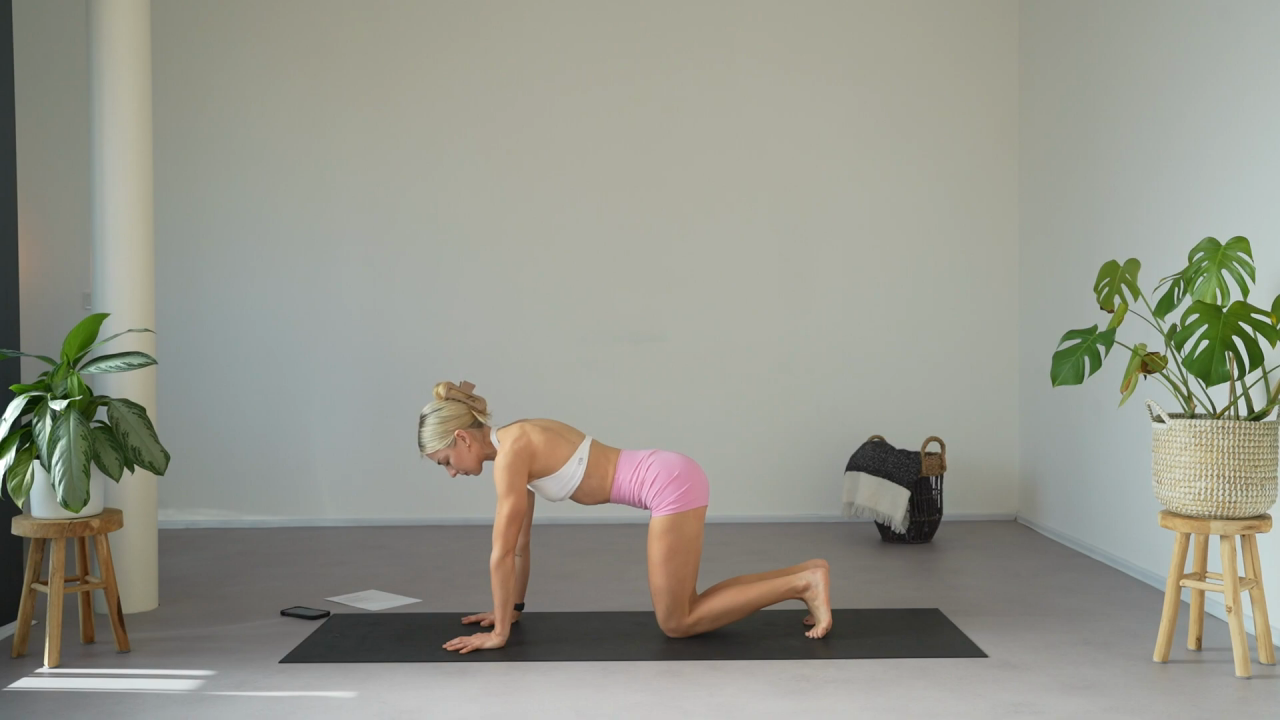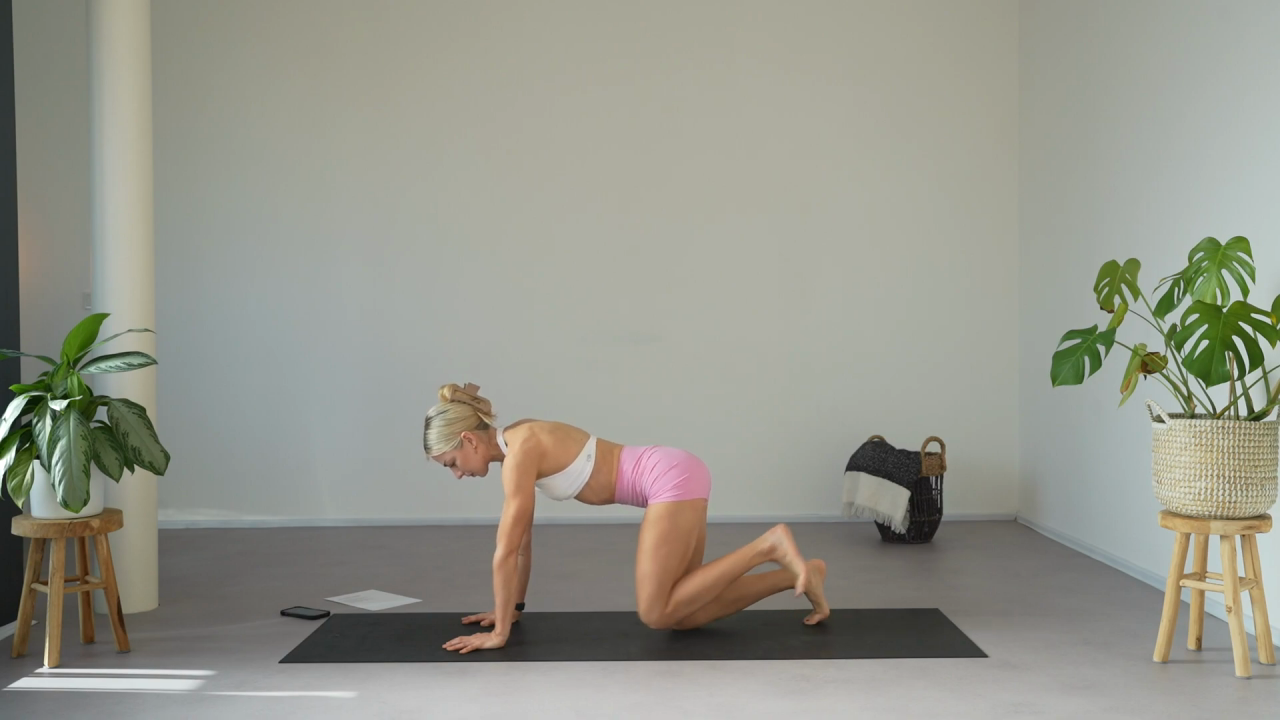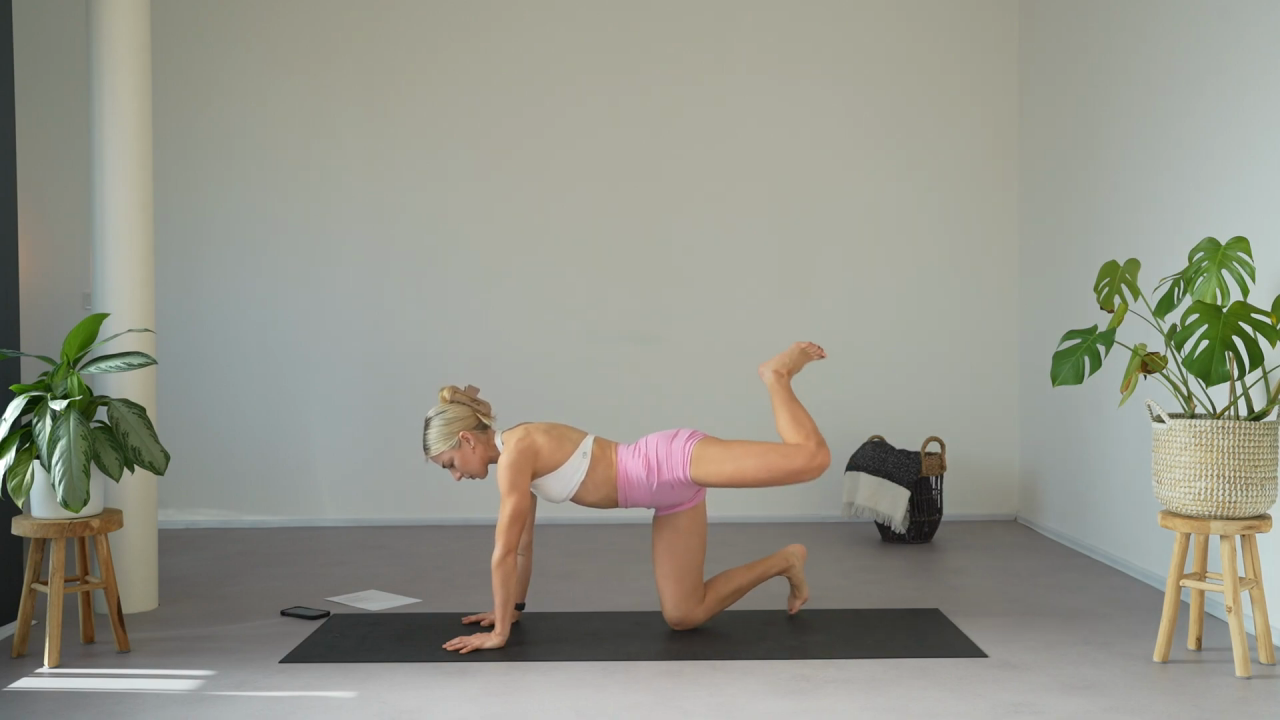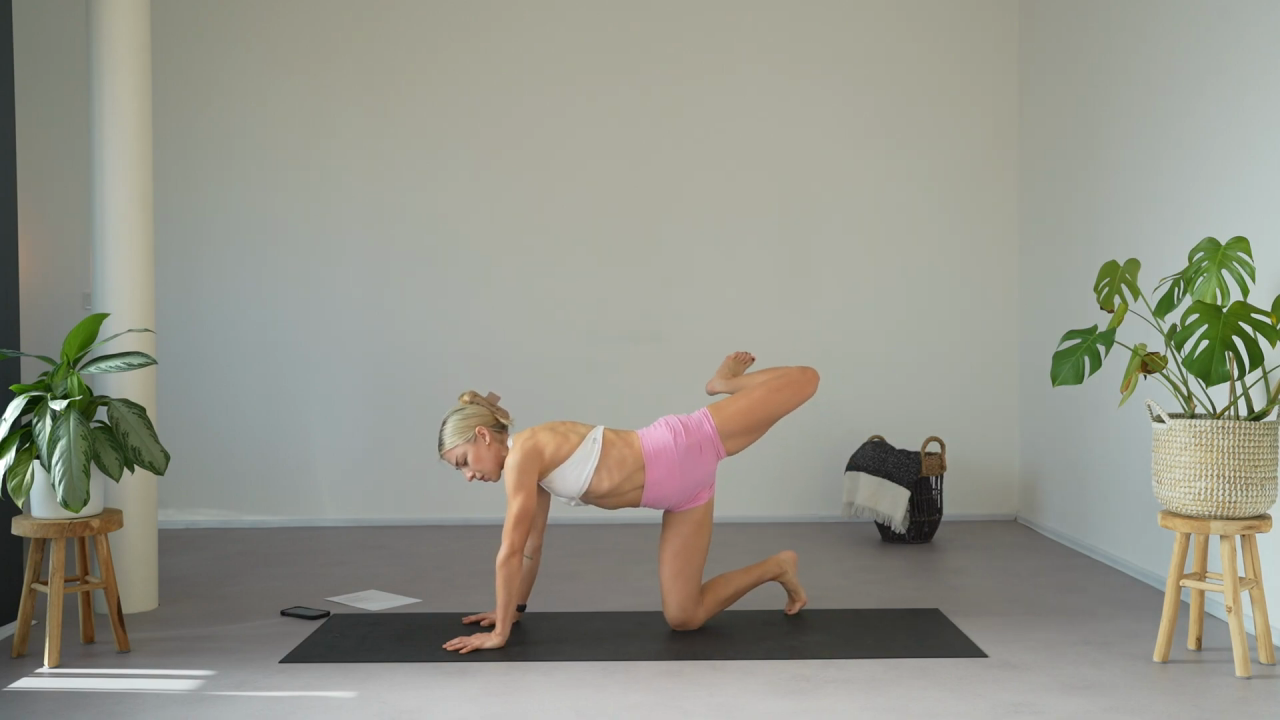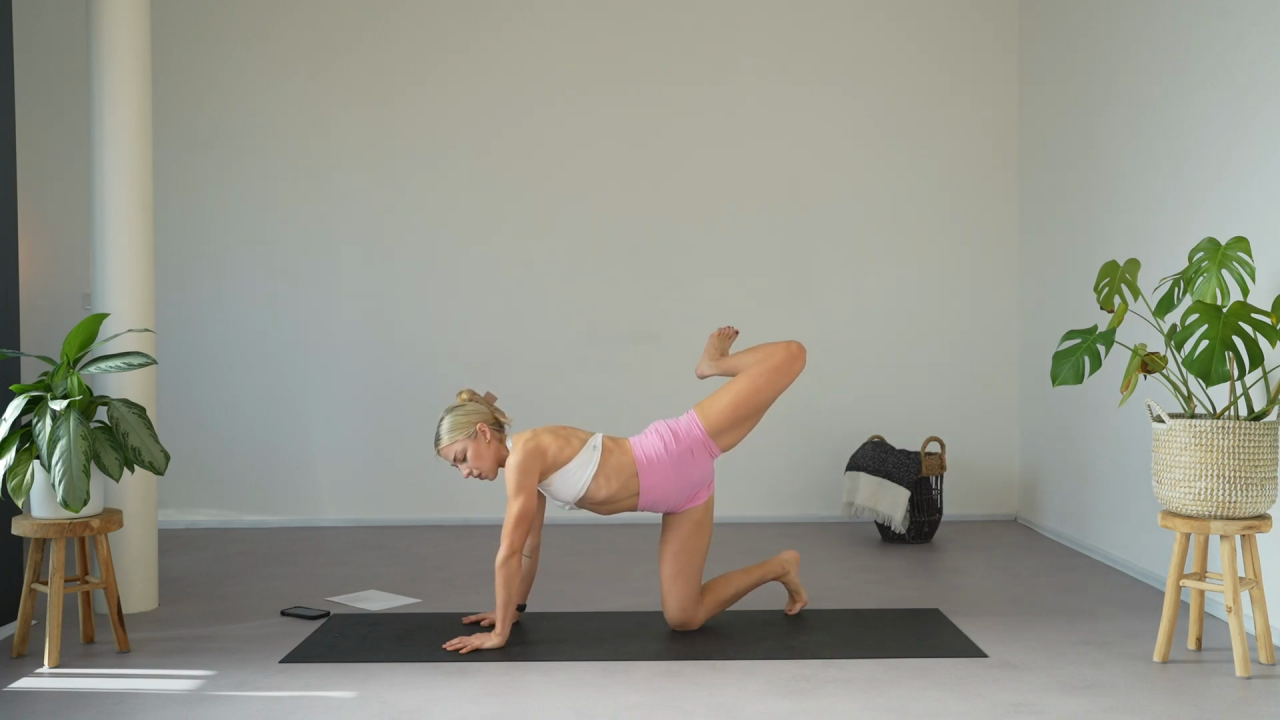
dt=1s
person 1, frame 1
left shoulder: (509, 452)
right shoulder: (519, 443)
left elbow: (503, 551)
right elbow: (521, 540)
left wrist: (499, 632)
right wrist: (512, 608)
left hip: (669, 485)
right hip: (672, 478)
left knee: (676, 624)
right knee: (679, 612)
left ankle: (803, 583)
right ankle: (803, 573)
person 1, frame 2
left shoulder: (519, 452)
right shoulder: (518, 445)
left elbow: (507, 550)
right elbow: (521, 542)
left wrist: (500, 631)
right wrist: (512, 608)
left hip: (672, 478)
right hip: (674, 479)
left knee: (656, 615)
right knee: (682, 616)
left ankle: (768, 546)
right ankle: (794, 576)
person 1, frame 3
left shoulder: (513, 453)
right shoulder: (519, 454)
left elbow: (504, 551)
right elbow: (522, 545)
left wrist: (500, 633)
right wrist: (512, 608)
left hip: (674, 458)
right hip: (670, 491)
left knee: (811, 459)
right knee: (683, 616)
left ankle: (775, 375)
right ankle: (783, 562)
person 1, frame 4
left shoulder: (523, 452)
right shoulder: (534, 469)
left elbow: (510, 552)
right elbow: (530, 548)
left wrist: (499, 633)
right wrist: (513, 609)
left hip: (686, 449)
right hip: (681, 487)
left knee: (804, 379)
right knee: (684, 618)
right ankle: (777, 567)
person 1, frame 5
left shoulder: (523, 453)
right shoulder: (529, 466)
left elbow: (509, 552)
right elbow: (528, 546)
left wrist: (499, 633)
right wrist: (513, 609)
left hip: (680, 455)
right hip: (679, 490)
right knee: (683, 618)
right ankle: (779, 567)
